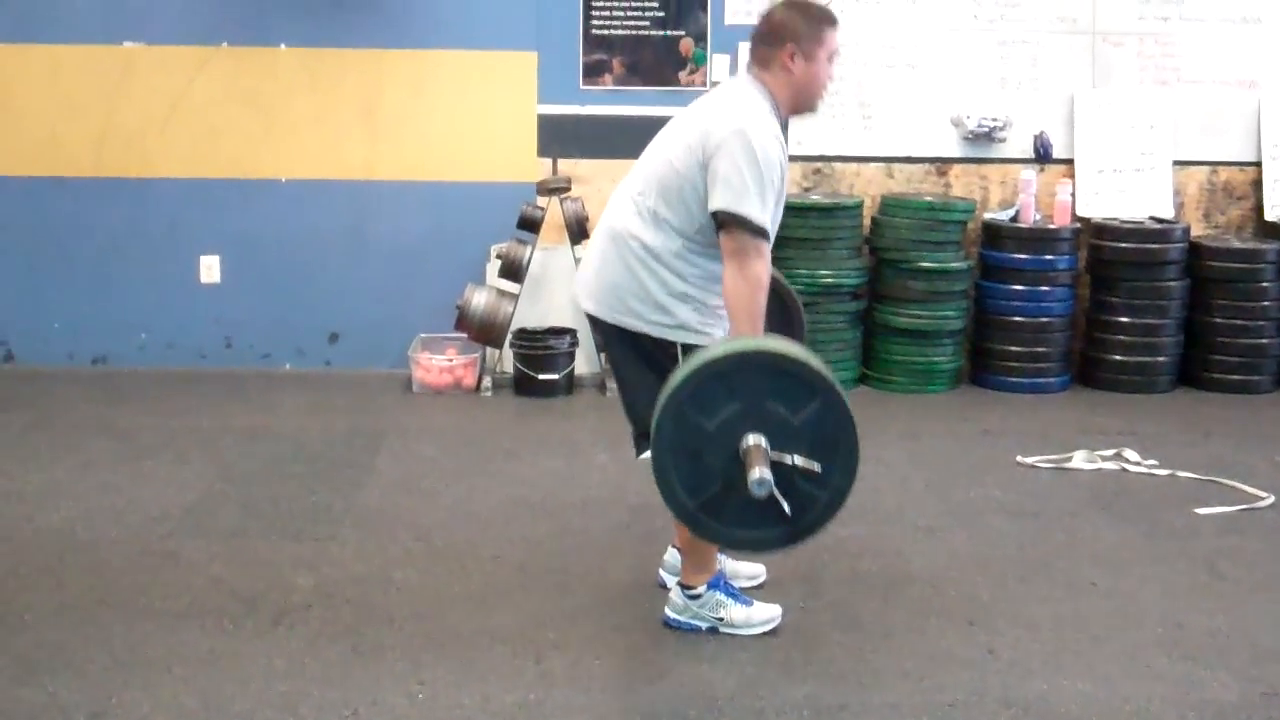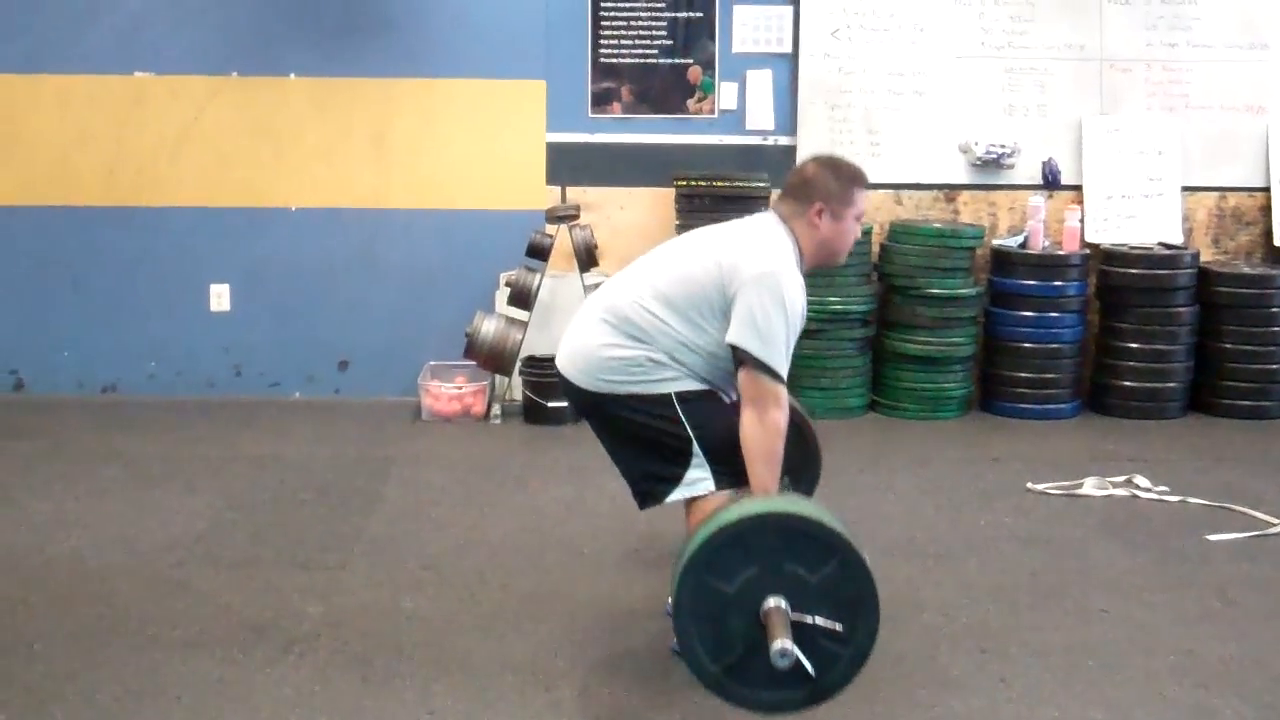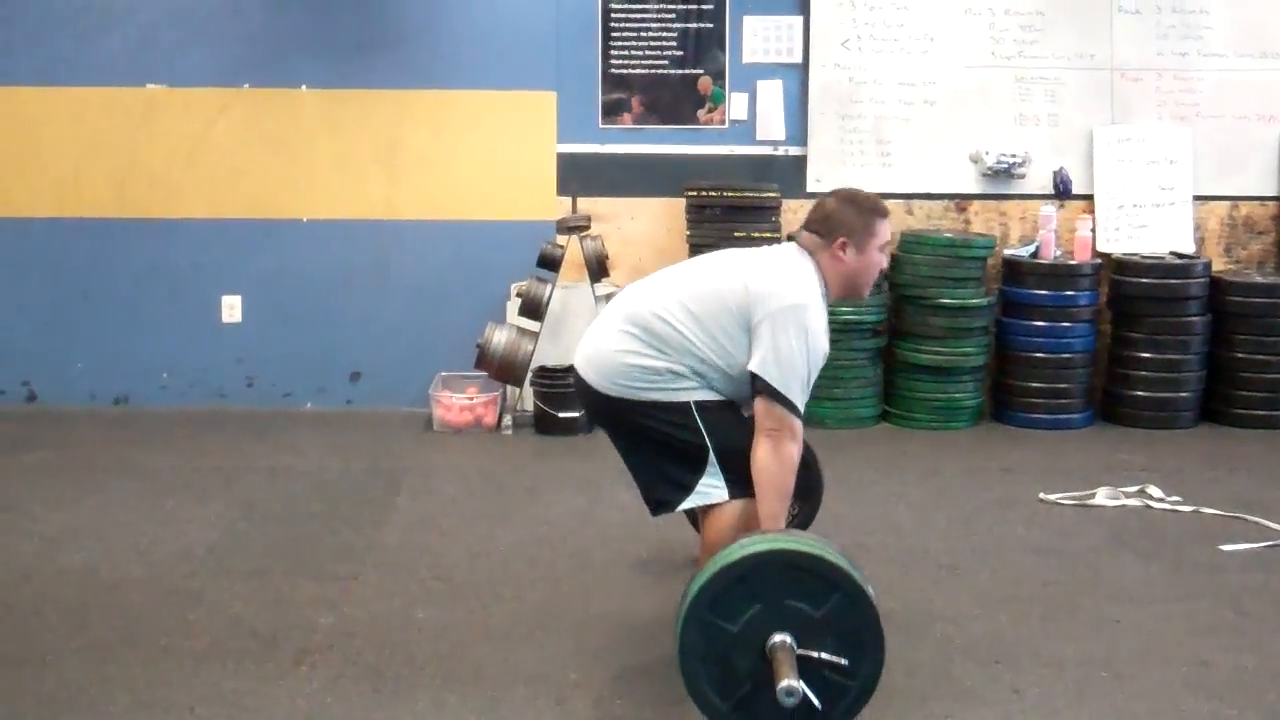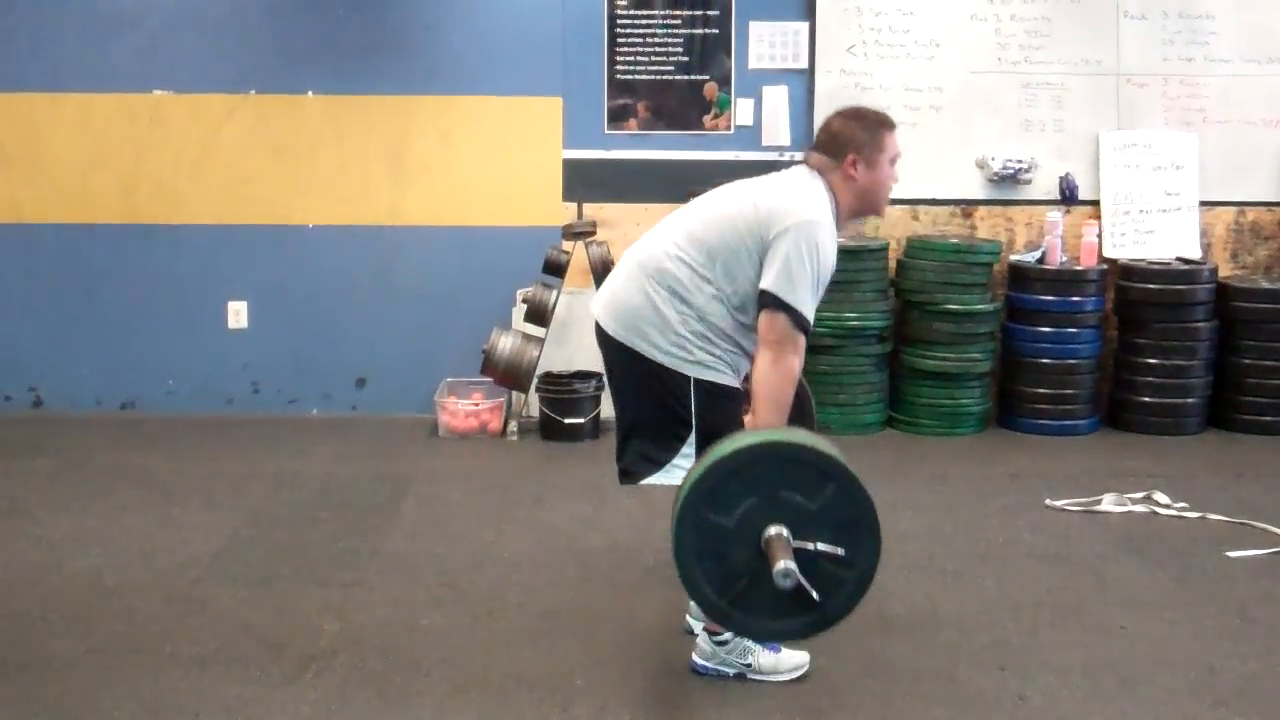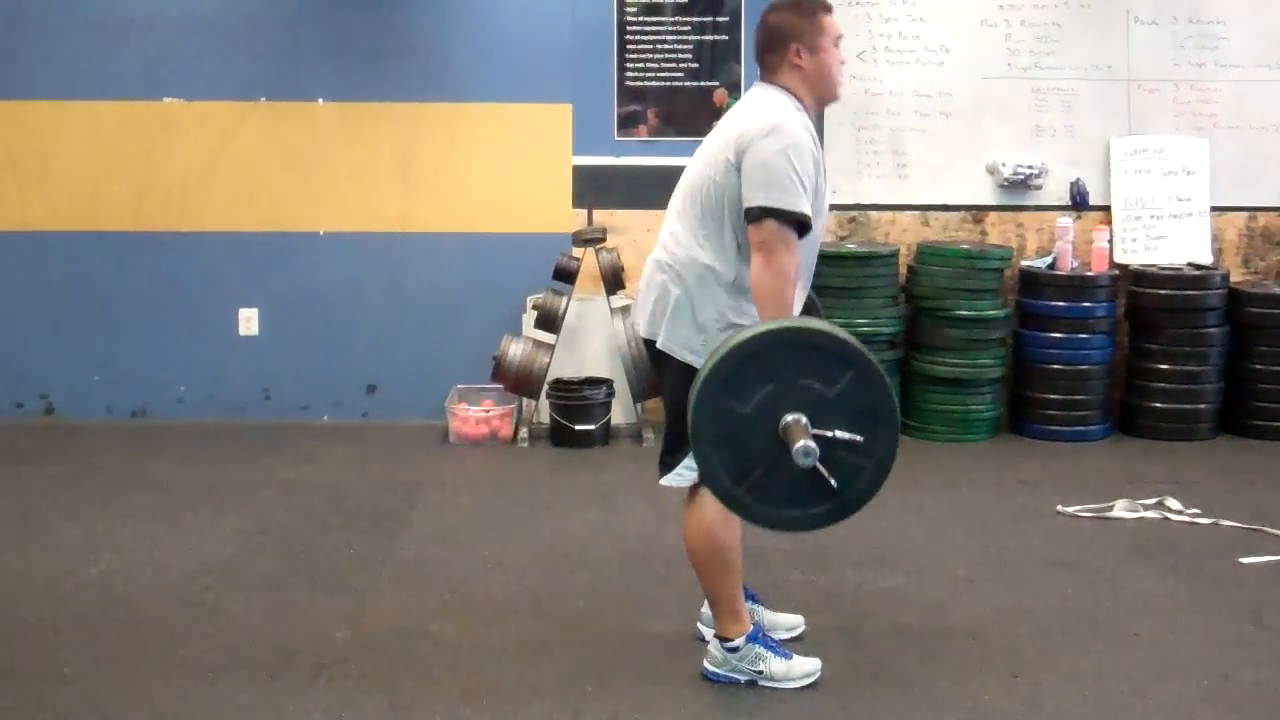
dt=0.3s
person 1, frame 1
left shoulder: (737, 104)
right shoulder: (751, 131)
left elbow: (735, 249)
right elbow: (745, 262)
left hip: (638, 282)
right hip: (649, 296)
left ankle: (689, 552)
right ankle: (696, 592)
person 1, frame 2
left shoulder: (762, 245)
right shoulder: (774, 273)
right elbow: (762, 403)
left hip: (603, 352)
right hip: (614, 368)
left knee: (715, 463)
right knee: (729, 478)
person 1, frame 3
left shoulder: (784, 269)
right shoulder: (798, 308)
right elbow: (778, 438)
left hip: (620, 355)
right hip: (631, 373)
left knee: (733, 470)
right knee: (741, 486)
person 1, frame 4
left shoulder: (797, 195)
right shoulder: (809, 224)
left elbow: (772, 335)
right elbow: (780, 347)
left hip: (654, 316)
right hip: (663, 330)
right ankle: (722, 641)
person 1, frame 5
left shoulder: (769, 114)
right shoulder: (783, 130)
right elbow: (773, 251)
left hip: (700, 312)
right hip: (701, 321)
left ankle: (729, 604)
right ankle: (733, 644)
